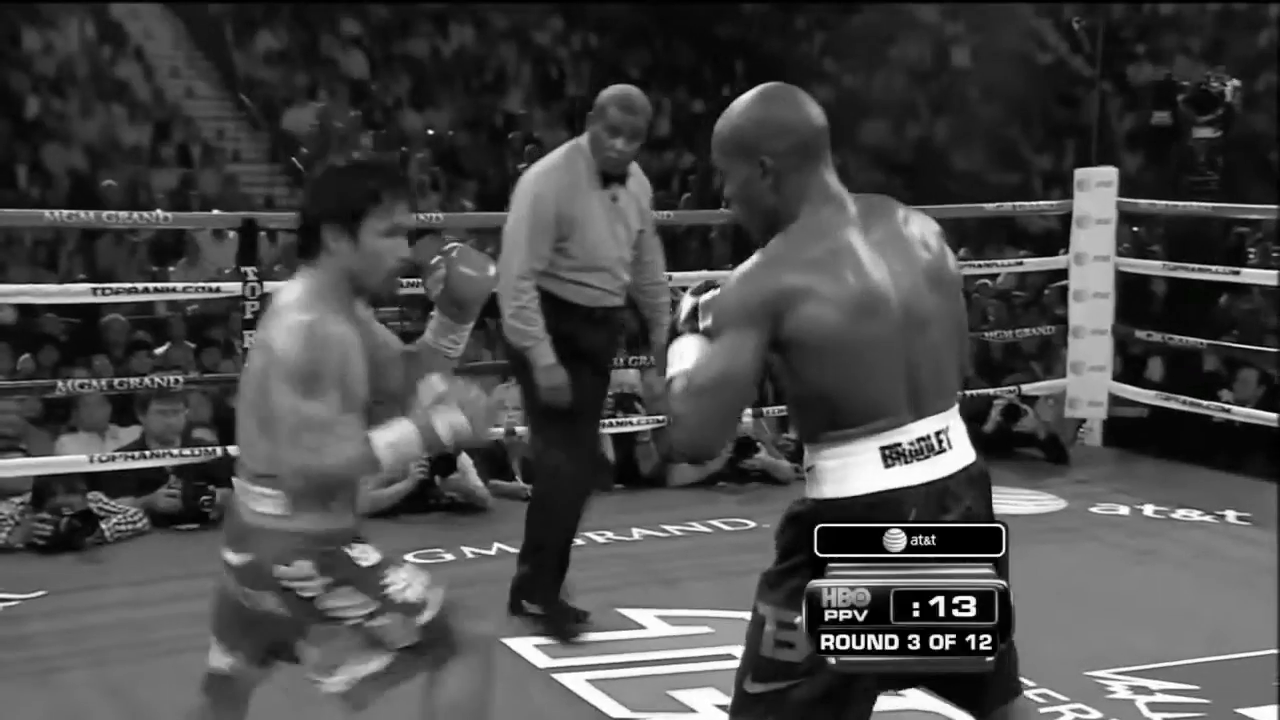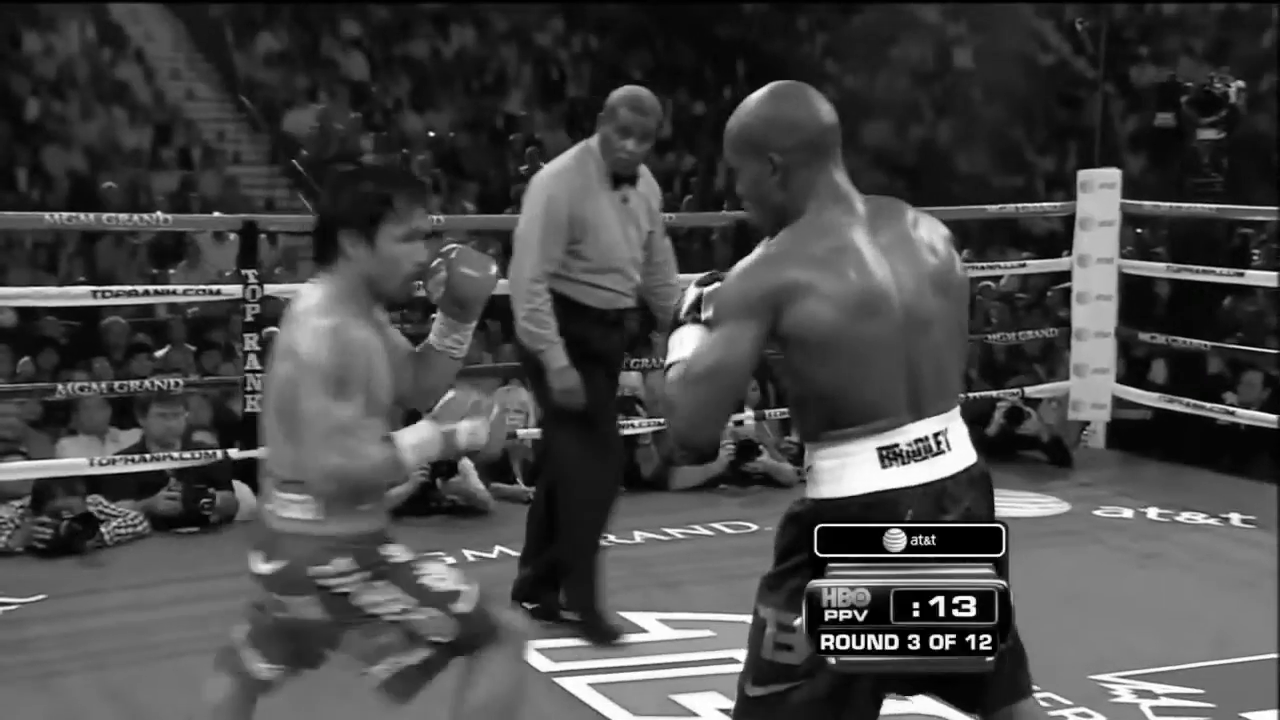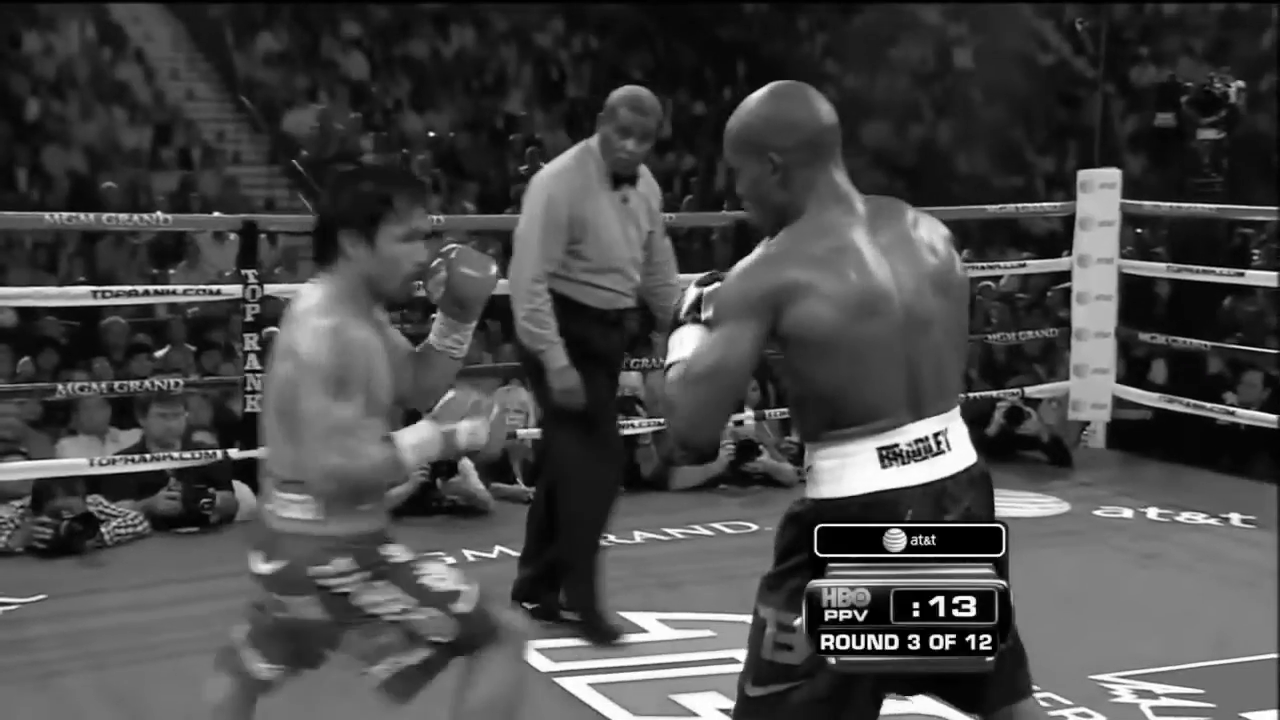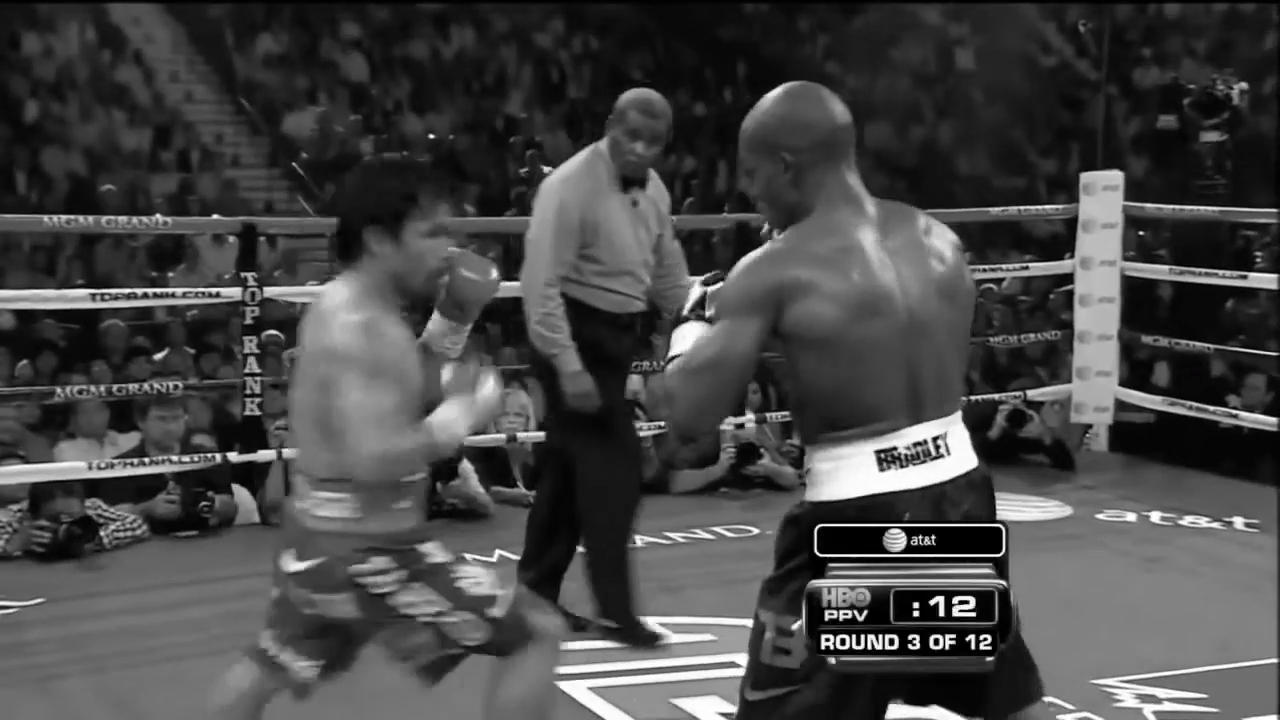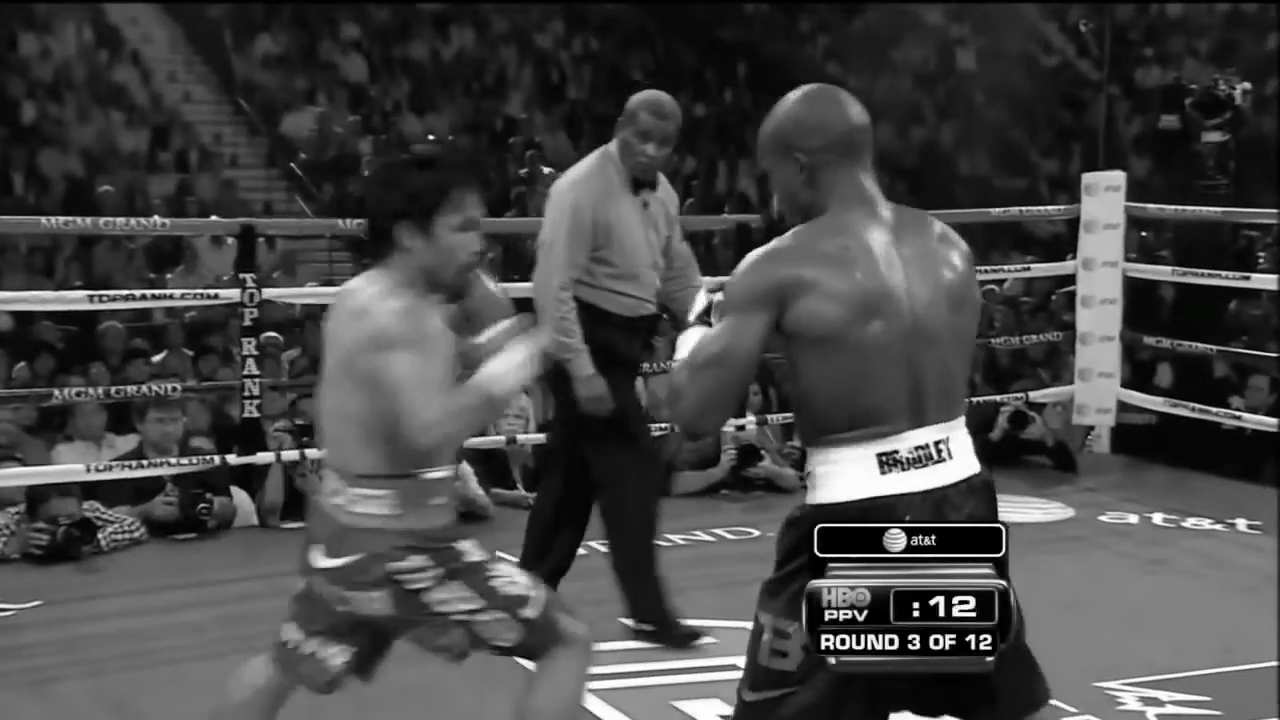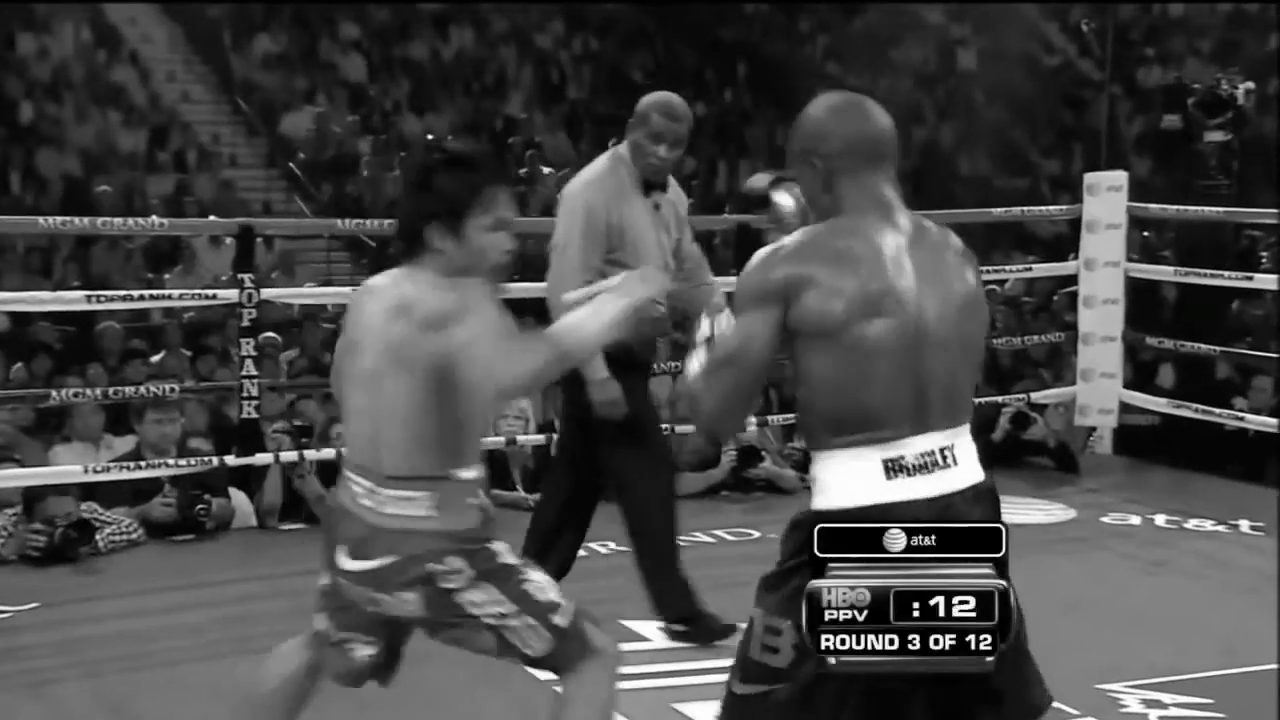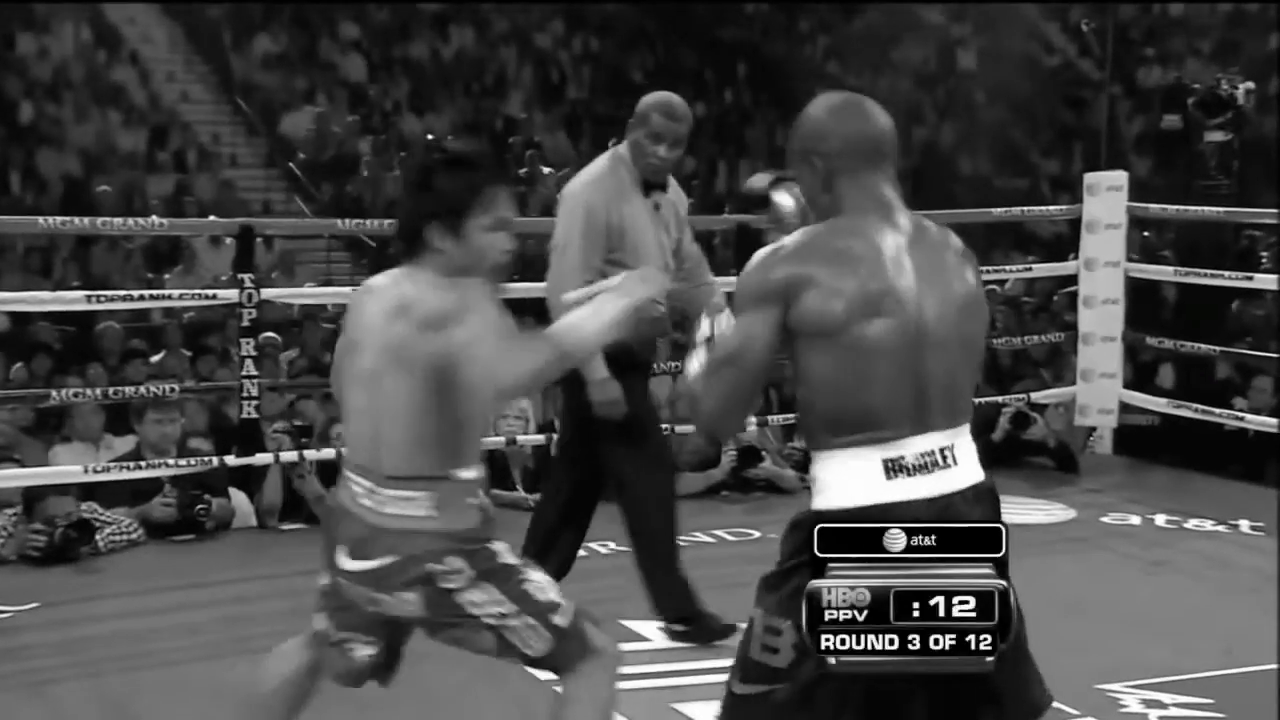
dt=0.2s
person 1, frame 1
left shoulder: (767, 280)
right shoulder: (920, 231)
left elbow: (695, 439)
left wrist: (690, 333)
left hip: (857, 523)
right hip: (958, 494)
person 1, frame 2
left shoulder: (770, 275)
right shoulder: (929, 233)
left elbow: (691, 431)
left wrist: (692, 322)
left hip: (858, 521)
right hip: (959, 492)
person 1, frame 3
left shoulder: (771, 275)
right shoulder: (930, 234)
left elbow: (692, 429)
left wrist: (692, 322)
left hip: (857, 519)
right hip: (958, 491)
person 1, frame 4
left shoulder: (775, 272)
right shoulder: (939, 240)
left elbow: (690, 417)
left wrist: (695, 319)
left hip: (857, 522)
right hip: (958, 495)
person 1, frame 5
left shoulder: (780, 269)
right shoulder: (950, 248)
left elbow: (695, 413)
left wrist: (698, 327)
left hip: (857, 525)
right hip: (960, 502)
person 1, frame 6
left shoulder: (788, 267)
right shoulder: (959, 260)
left elbow: (717, 416)
left wrist: (709, 346)
left hip: (859, 530)
right hip: (963, 509)
person 1, frame 7
left shoulder: (788, 268)
right shoulder: (957, 258)
left elbow: (718, 417)
left wrist: (709, 349)
left hip: (860, 528)
right hip: (963, 510)
person 2, frame 1
left shoulder: (342, 309)
right shoulder: (304, 328)
left elbow: (405, 381)
right elbow: (310, 467)
left wrist: (455, 314)
right wrist: (432, 427)
left hip: (261, 536)
right hip: (301, 550)
left knee: (234, 674)
right knee: (464, 648)
person 2, frame 2
left shoulder: (356, 311)
right shoulder: (328, 333)
left elbow: (419, 384)
right elbow: (339, 471)
left wrist: (458, 315)
right wrist: (448, 435)
left hip: (288, 541)
right hip: (330, 553)
left knee: (249, 671)
right knee: (500, 638)
person 2, frame 3
left shoulder: (353, 311)
right shoulder: (328, 333)
left elbow: (418, 387)
right elbow: (336, 471)
left wrist: (458, 315)
right wrist: (444, 436)
left hip: (290, 541)
right hip: (330, 552)
left knee: (248, 671)
right knee: (500, 637)
person 2, frame 4
left shoulder: (348, 304)
right shoulder: (360, 328)
left elbow: (412, 386)
right elbow: (378, 460)
left wrist: (454, 316)
right wrist: (469, 406)
left hip: (318, 538)
right hip: (365, 550)
left knee: (270, 665)
right knee: (537, 634)
person 2, frame 5
left shoulder: (360, 297)
right shoulder: (401, 314)
right elbow: (435, 429)
left wrist: (485, 338)
right wrist: (518, 357)
left hip: (343, 532)
right hip: (400, 548)
left knee: (291, 661)
right knee: (567, 642)
person 2, frame 6
left shoulder: (372, 295)
right shoulder: (456, 301)
right elbow: (514, 377)
right wrist: (618, 300)
left hip: (357, 525)
right hip: (433, 547)
left knee: (319, 650)
right knee: (592, 657)
person 2, frame 7
left shoulder: (370, 295)
right shoulder: (456, 301)
right elbow: (507, 375)
right wrist: (617, 301)
left hip: (356, 525)
right hip: (432, 547)
left knee: (321, 648)
right knee: (592, 658)
person 3, frame 1
left shoulder: (637, 184)
right shoulder: (548, 181)
left elbow: (647, 268)
right elbow: (517, 278)
left wrist: (664, 336)
right wrist: (541, 359)
left hip: (601, 327)
right hip: (552, 325)
left knee: (579, 462)
right knee: (568, 461)
left ankle: (539, 590)
right ankle: (537, 591)
person 3, frame 2
left shoulder: (645, 185)
right shoulder: (559, 183)
left elbow: (657, 269)
right elbow: (529, 279)
right wrist: (555, 363)
left hip: (609, 329)
right hip: (565, 328)
left knee: (571, 463)
right knee: (593, 462)
left ankle: (538, 591)
right ankle: (579, 600)
person 3, frame 3
left shoulder: (645, 186)
right shoulder: (559, 182)
left elbow: (658, 270)
right elbow: (529, 279)
right wrist: (555, 362)
left hip: (610, 330)
right hip: (566, 329)
left knee: (568, 462)
right knee: (596, 461)
left ankle: (537, 589)
right ankle: (581, 599)
person 3, frame 4
left shoulder: (654, 189)
right shoulder: (570, 186)
left elbow: (668, 274)
right elbow: (541, 283)
right wrist: (567, 366)
left hip: (619, 333)
right hip: (578, 335)
left knee: (573, 467)
right knee: (613, 466)
left ankle: (535, 593)
right ankle: (614, 609)
person 3, frame 5
left shoulder: (661, 191)
right shoulder: (581, 189)
left elbow: (678, 276)
right elbow: (553, 287)
right wrist: (581, 370)
left hip: (625, 338)
right hip: (590, 339)
left knee: (576, 472)
right knee: (633, 469)
right ankle: (647, 612)
person 3, frame 6
left shoulder: (670, 193)
right shoulder: (593, 191)
left elbow: (689, 275)
right elbow: (567, 291)
right wrist: (596, 374)
left hip: (632, 342)
right hip: (600, 342)
left knee: (581, 475)
right knee: (647, 470)
right ankle: (677, 610)
person 3, frame 7
left shoulder: (669, 193)
right shoulder: (592, 192)
left elbow: (689, 274)
right elbow: (566, 292)
right wrist: (596, 376)
left hip: (632, 343)
right hip: (601, 345)
left knee: (580, 474)
right knee: (647, 471)
right ankle: (678, 609)
